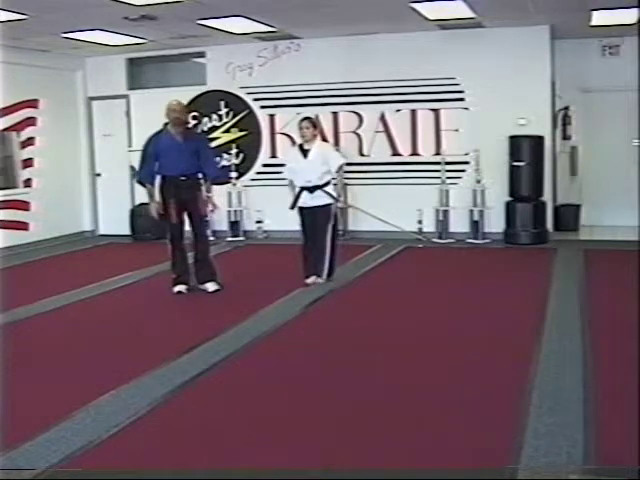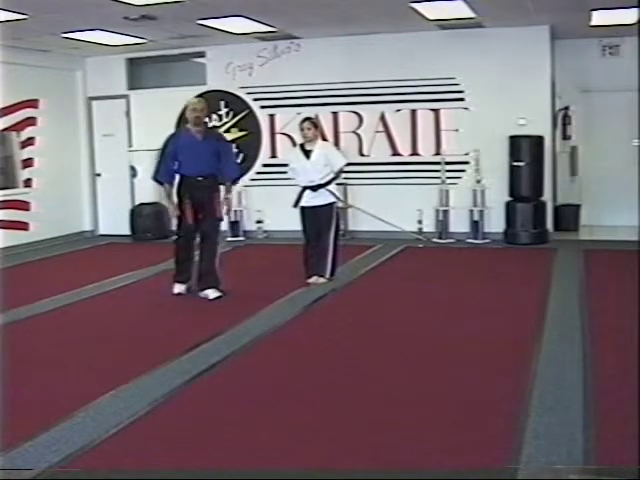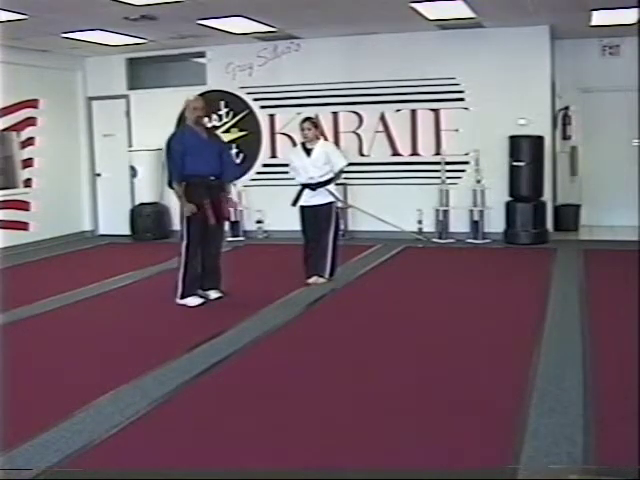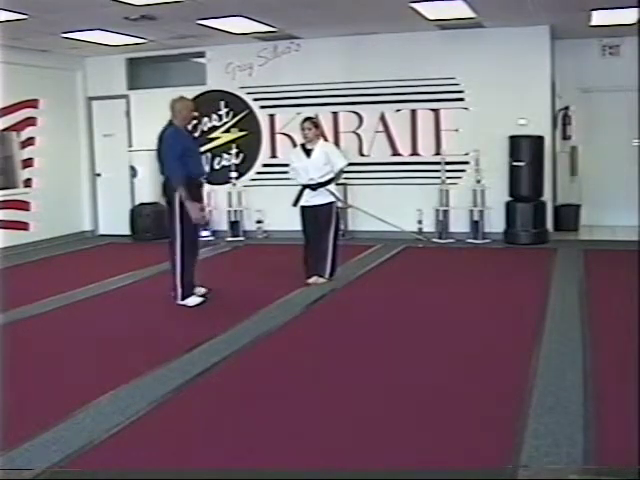
dt=1s
person 1, frame 1
left shoulder: (196, 139)
right shoulder: (157, 140)
left elbow: (207, 167)
right elbow: (148, 172)
left wrist: (208, 194)
right wrist: (152, 200)
left hip: (193, 187)
right hip: (170, 189)
left knee: (200, 233)
right knee: (175, 236)
left ankle: (206, 278)
right ankle: (180, 280)
person 1, frame 2
left shoulder: (216, 139)
right shoulder: (177, 139)
left elbow: (228, 168)
right elbow: (166, 171)
left wrist: (227, 194)
right wrist: (170, 200)
left hip: (210, 189)
right hip: (187, 189)
left knee: (210, 238)
right knee: (185, 237)
left ankle: (208, 285)
right ankle: (181, 280)
person 1, frame 3
left shoulder: (213, 138)
right shoulder: (179, 137)
left elbow: (226, 167)
right elbow: (175, 173)
left wrist: (226, 194)
right wrist: (183, 201)
left hip: (215, 191)
right hip: (194, 191)
left knee: (213, 242)
right knee: (192, 243)
left ankle: (209, 286)
right ankle: (186, 292)
person 1, frame 4
left shoulder: (184, 134)
right shoulder: (170, 136)
right elbow: (175, 173)
left wrist: (195, 197)
right wrist: (188, 202)
left hip: (192, 189)
right hip: (180, 193)
left knee: (191, 241)
right knee: (181, 242)
left ankle: (187, 285)
right ankle: (182, 293)
person 2, frame 1
left shoulder: (325, 148)
right shoulder: (294, 152)
left elbow: (338, 171)
right elbow: (291, 178)
left wrist: (338, 197)
right wrist: (295, 197)
left hip: (323, 197)
right hip: (305, 199)
left knee: (324, 236)
right knee: (309, 237)
left ankle: (323, 273)
right ankle: (311, 272)
person 2, frame 2
left shoulder: (326, 148)
right shoulder: (295, 152)
left elbow: (339, 169)
left wrist: (325, 183)
right wrist: (306, 184)
left hip: (326, 197)
right hip: (307, 198)
left knee: (326, 236)
right knee: (310, 237)
left ankle: (324, 272)
right ankle: (312, 272)
person 2, frame 3
left shoulder: (327, 147)
right shoulder: (296, 152)
left elbow: (339, 169)
left wrist: (328, 183)
right wrist: (306, 183)
left hip: (325, 195)
right hip: (306, 196)
left knee: (325, 235)
right knee: (310, 237)
left ankle: (323, 272)
right ankle: (312, 272)
person 2, frame 4
left shoulder: (327, 148)
right shoulder: (297, 152)
left elbow: (340, 168)
right elbow: (295, 173)
left wrist: (329, 183)
right wrist: (305, 184)
left hip: (325, 196)
right hip: (307, 197)
left knee: (326, 236)
right knee: (310, 237)
left ankle: (323, 272)
right ankle: (313, 272)
